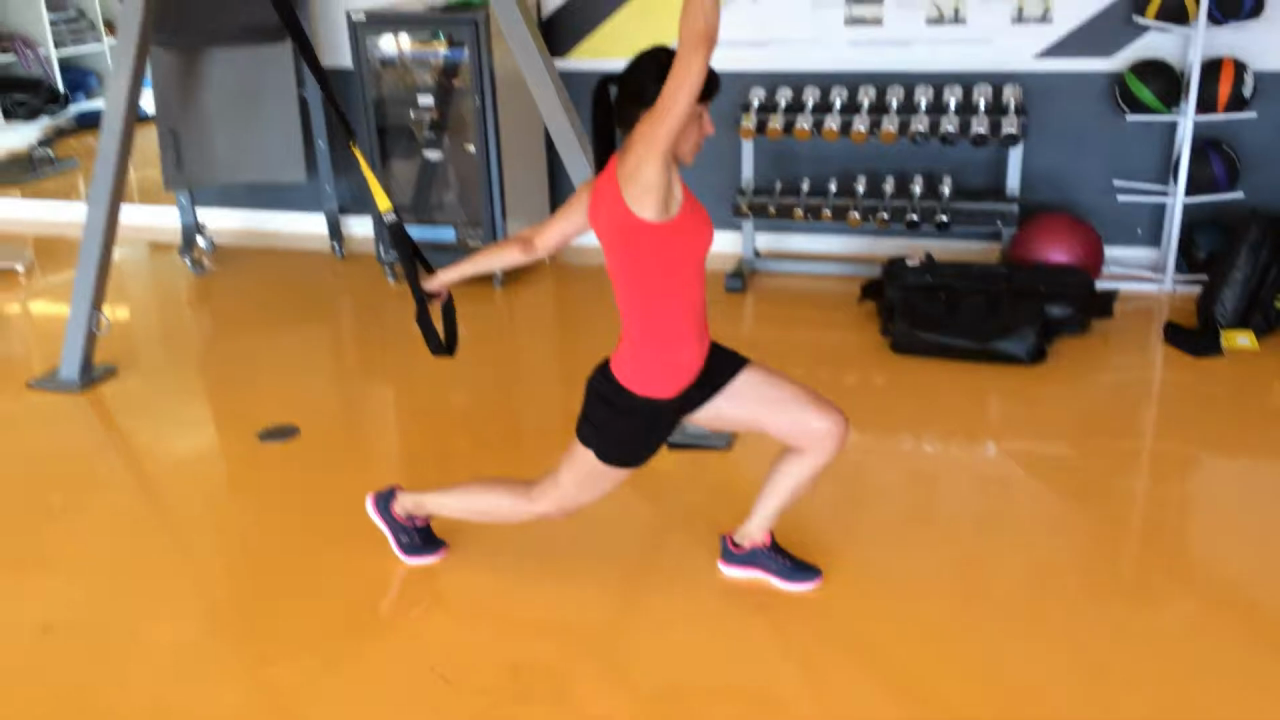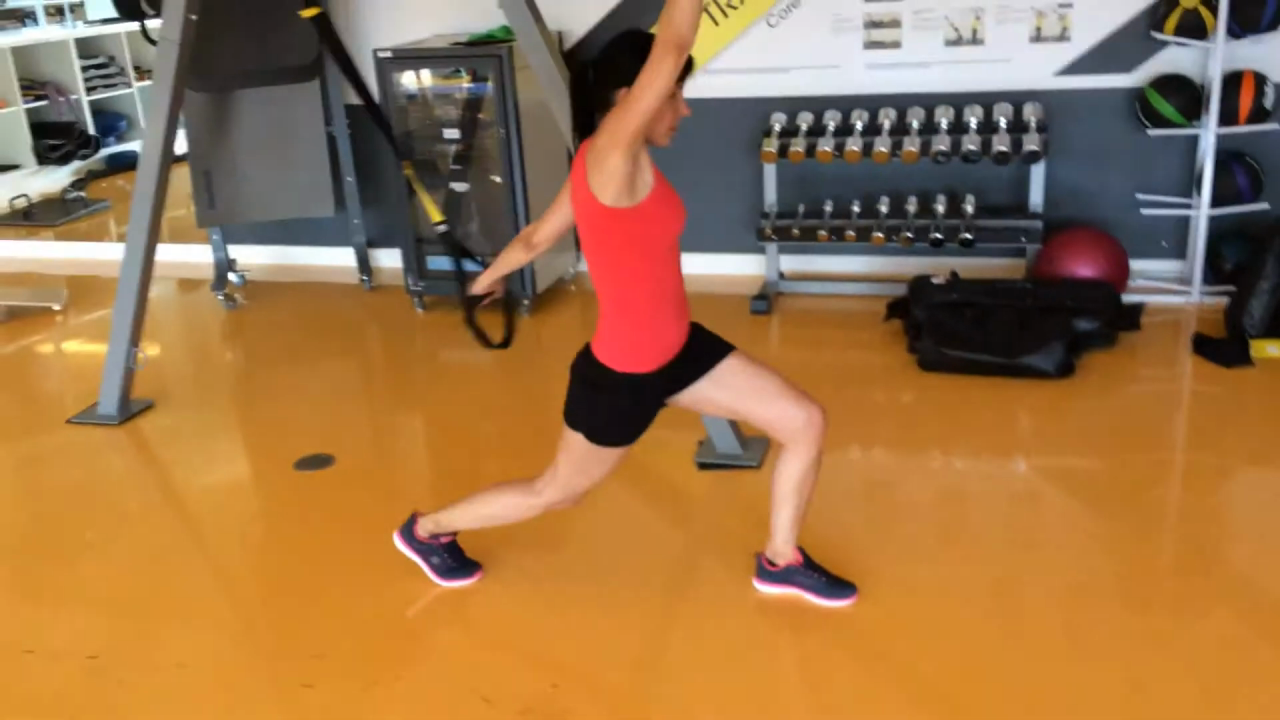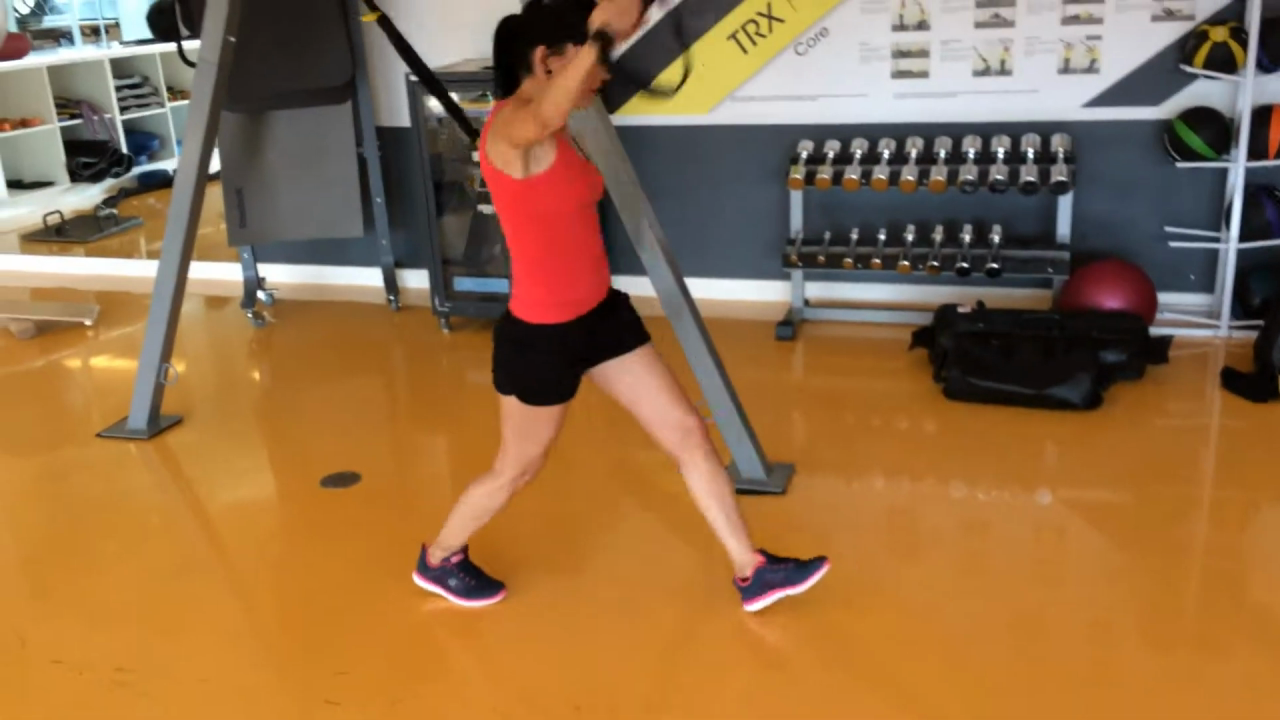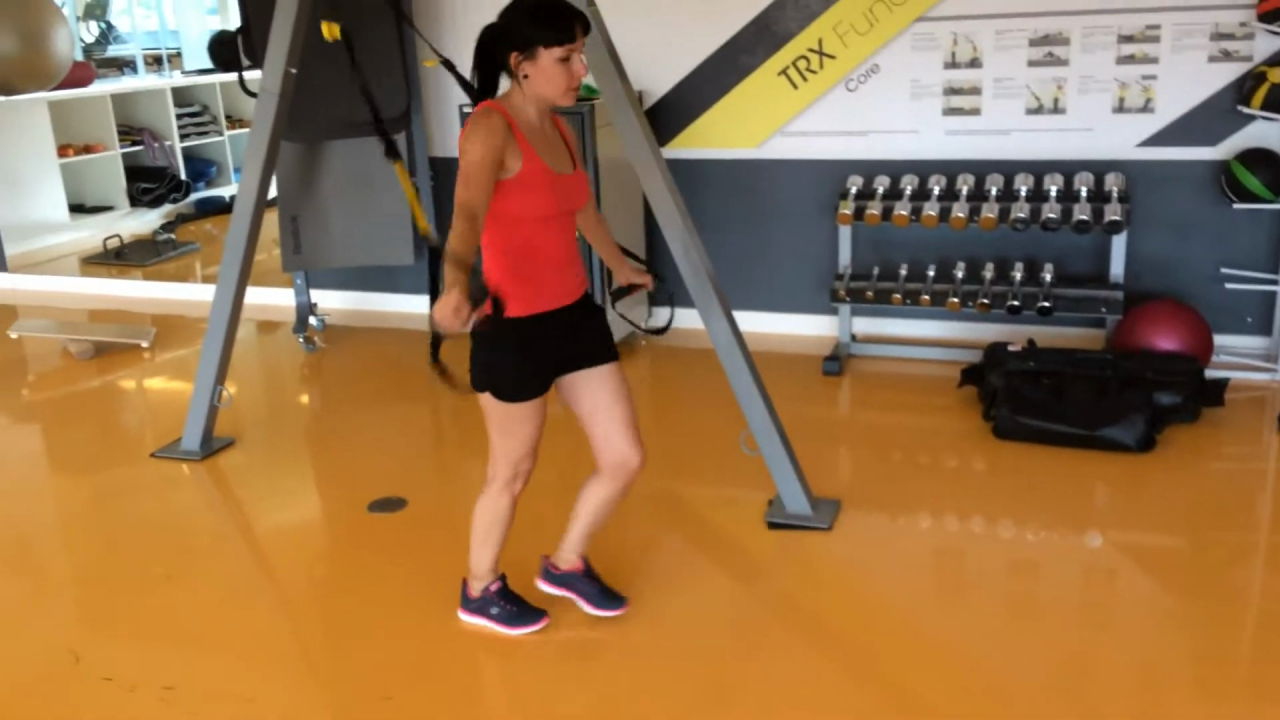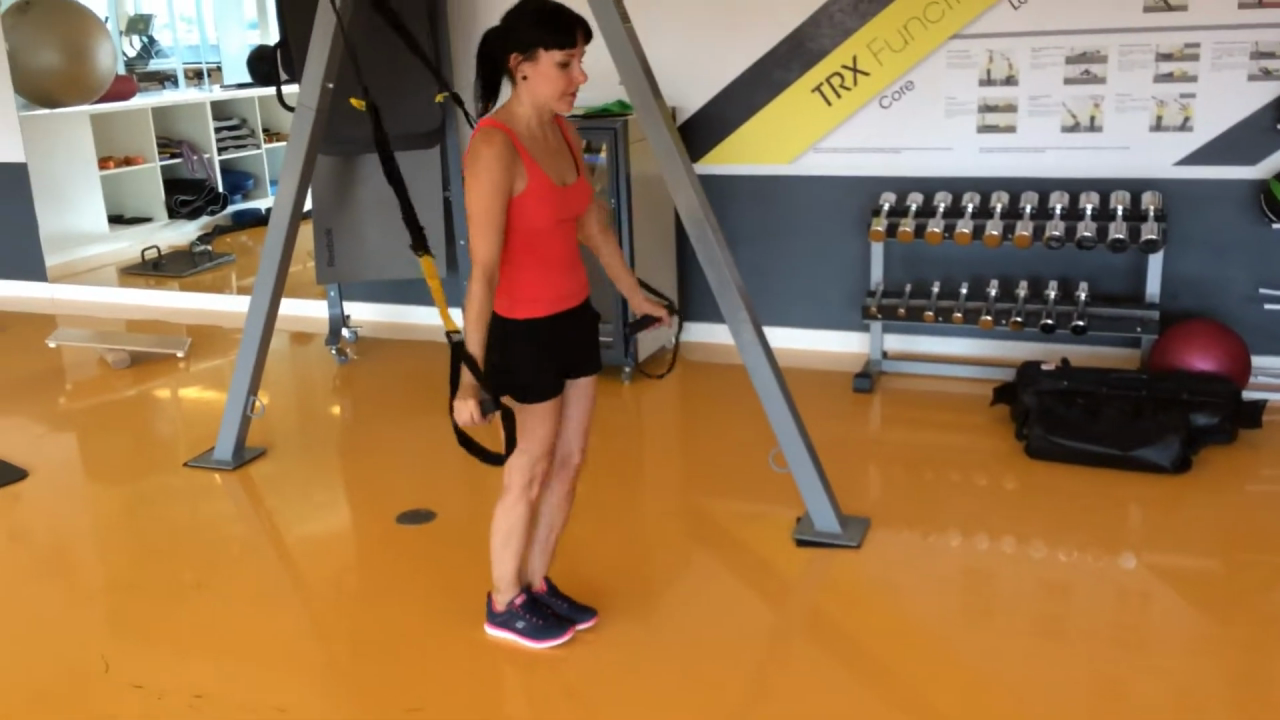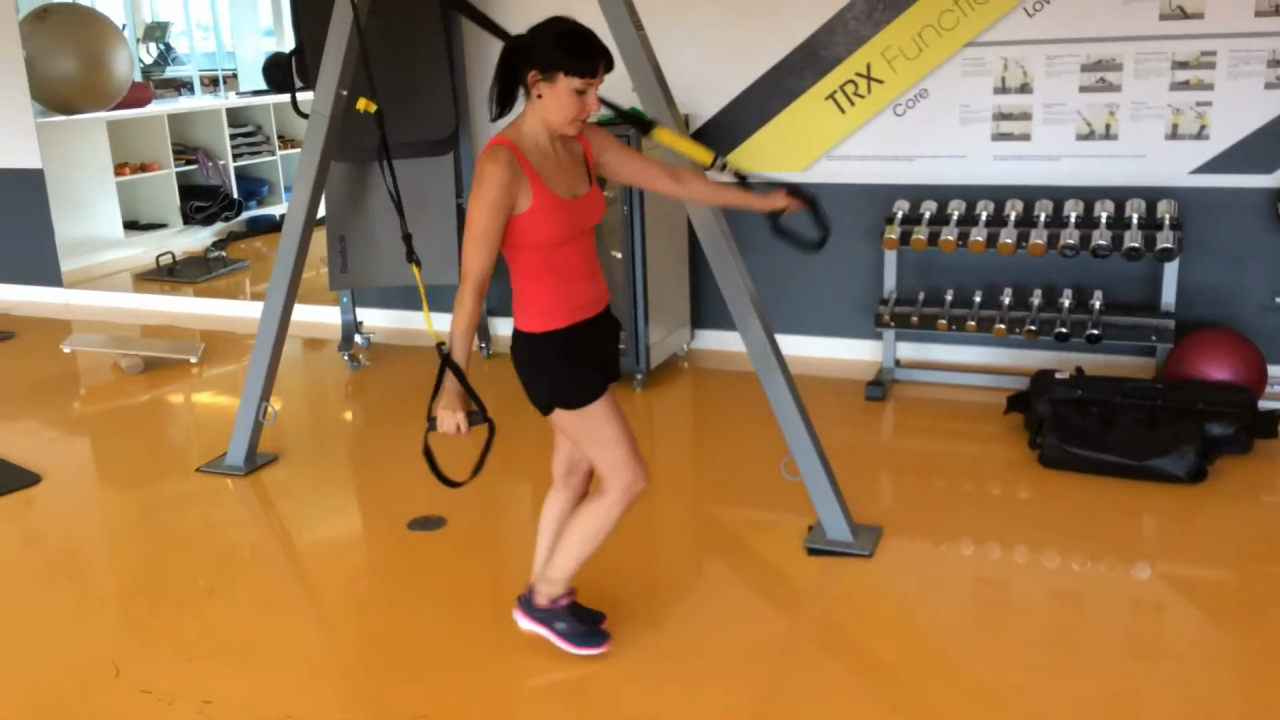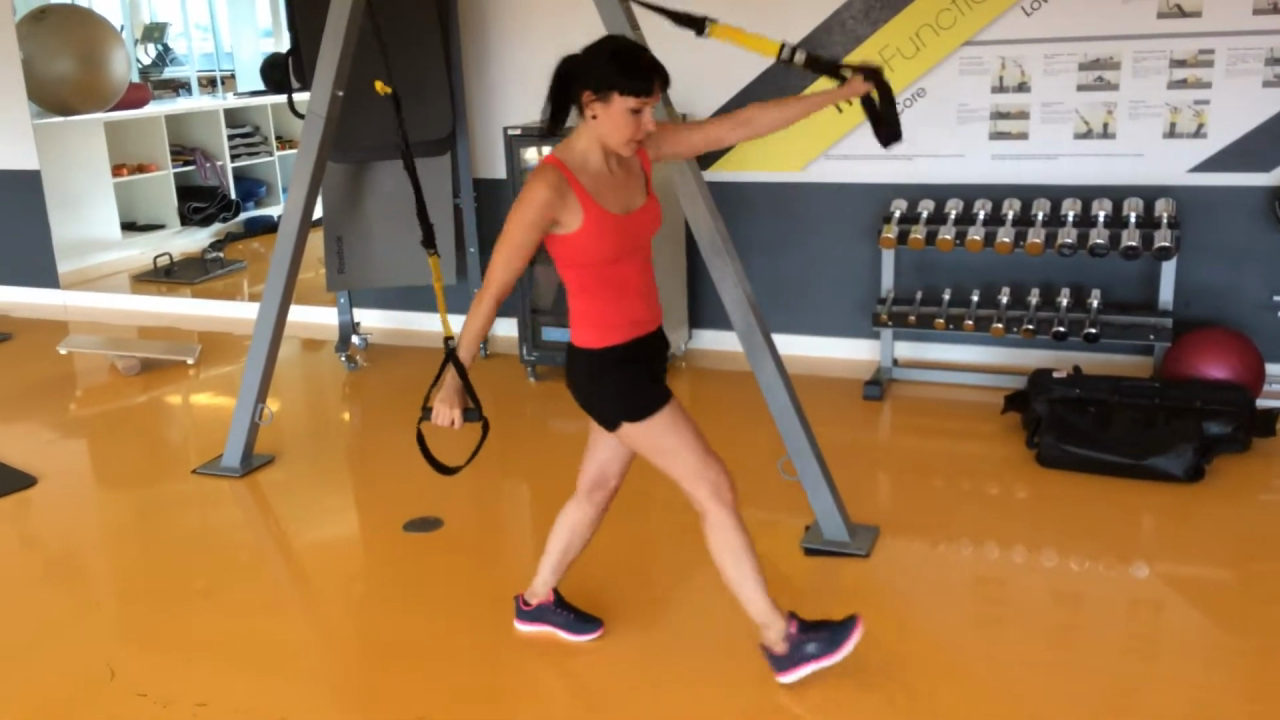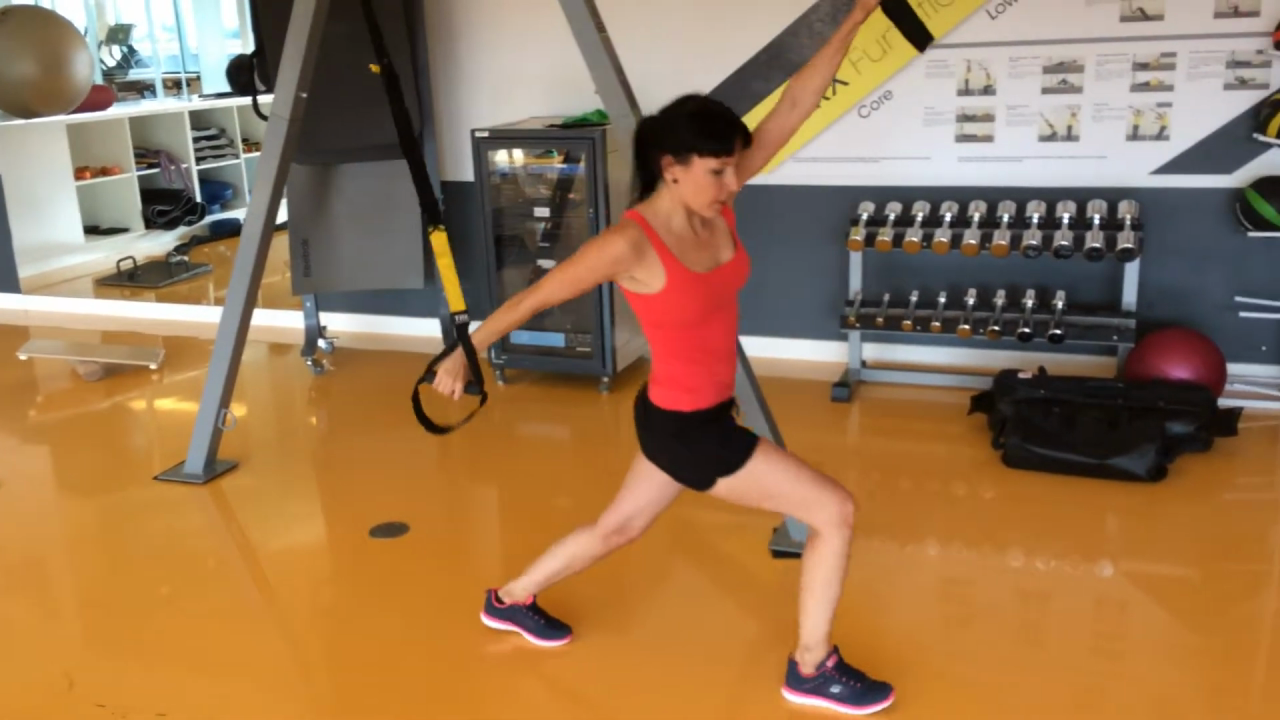
dt=0.3s
person 1, frame 1
left shoulder: (612, 185)
right shoulder: (641, 169)
left elbow: (530, 243)
right elbow: (697, 48)
left wrist: (449, 274)
left hip: (691, 367)
right hip: (641, 393)
left knee: (826, 429)
right knee: (549, 500)
left ankle: (749, 543)
right ankle: (403, 506)
person 1, frame 2
left shoulder: (596, 171)
right shoulder: (610, 155)
left elbow: (534, 236)
left wrist: (490, 277)
left hip: (674, 345)
right hip: (622, 373)
left knee: (805, 423)
right knee: (558, 490)
left ankle: (781, 560)
right ankle: (425, 530)
person 1, frame 3
left shoulder: (542, 127)
right shoulder: (511, 128)
right elbow: (548, 106)
left hip: (599, 312)
right hip: (541, 333)
left knee: (688, 433)
right knee: (516, 470)
left ankle: (752, 569)
right ankle: (439, 560)
person 1, frame 4
left shoulder: (556, 126)
right shoulder: (490, 129)
right elbow: (467, 213)
left wrist: (621, 264)
right wrist: (456, 278)
left hip: (576, 317)
right hip: (514, 331)
left knee: (624, 459)
right knee: (511, 475)
left ankle: (567, 565)
right ankle: (480, 592)
person 1, frame 5
left shoulder: (561, 130)
right shoulder: (494, 146)
left elbow: (592, 223)
right elbow: (484, 268)
left wrist: (635, 294)
right wrist: (471, 378)
left hip: (575, 322)
right hip: (523, 335)
left knee: (565, 469)
right knee: (526, 480)
left ankle: (536, 586)
right ankle: (504, 605)
person 1, frame 6
left shoulder: (582, 141)
right shoulder: (502, 166)
left elbow: (666, 178)
right elbow: (472, 282)
left wrist: (753, 199)
right wrist: (454, 384)
left hip: (595, 331)
right hip: (551, 348)
left knee: (575, 474)
right knee: (628, 481)
left ankle: (539, 593)
right ankle: (546, 598)
person 1, frame 7
left shoulder: (640, 151)
right shoulder: (550, 188)
left elbow: (735, 125)
right elbow: (492, 290)
left wrist: (830, 96)
right wrist: (453, 380)
left hip: (642, 350)
right hip: (606, 365)
left knee: (597, 487)
right knee: (715, 491)
left ankle: (538, 600)
right ankle: (781, 640)
person 1, frame 8
left shoulder: (712, 201)
right shoulder: (630, 244)
left elbow: (794, 107)
right elbow: (532, 297)
right wrist: (461, 358)
left hip: (708, 413)
right hip: (684, 427)
left knee: (618, 524)
right knee: (836, 512)
left ankle: (510, 600)
